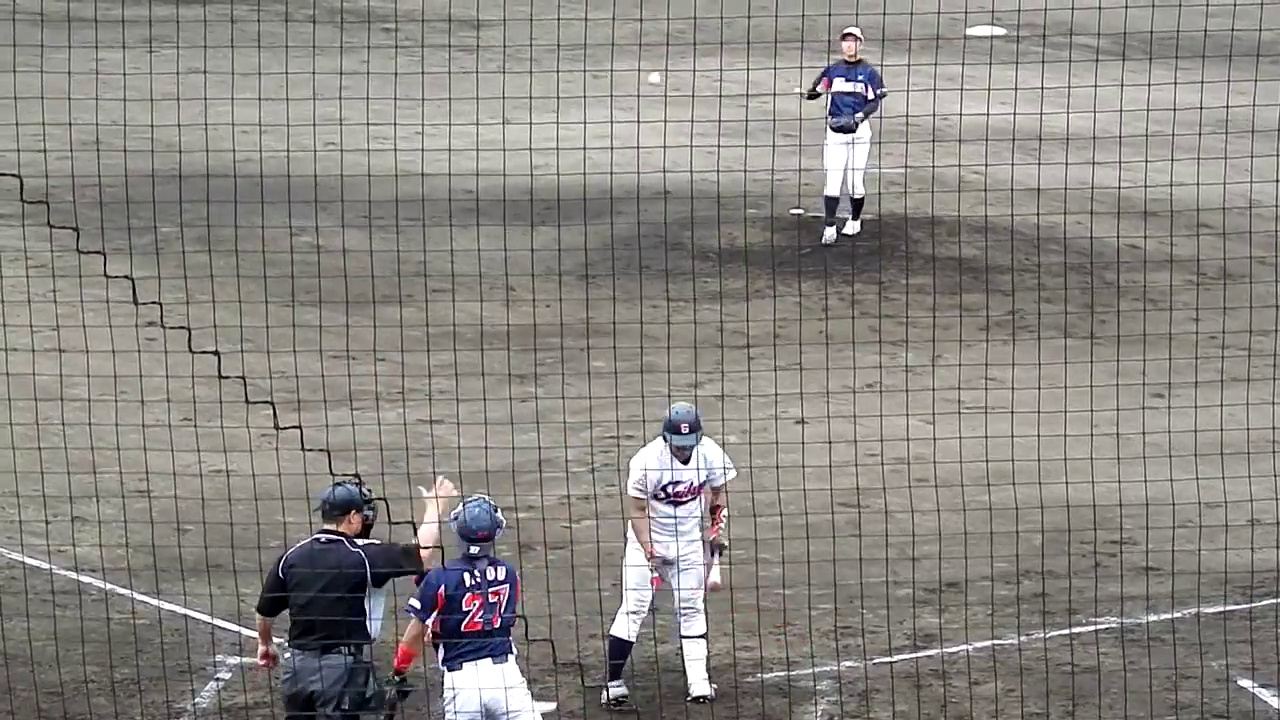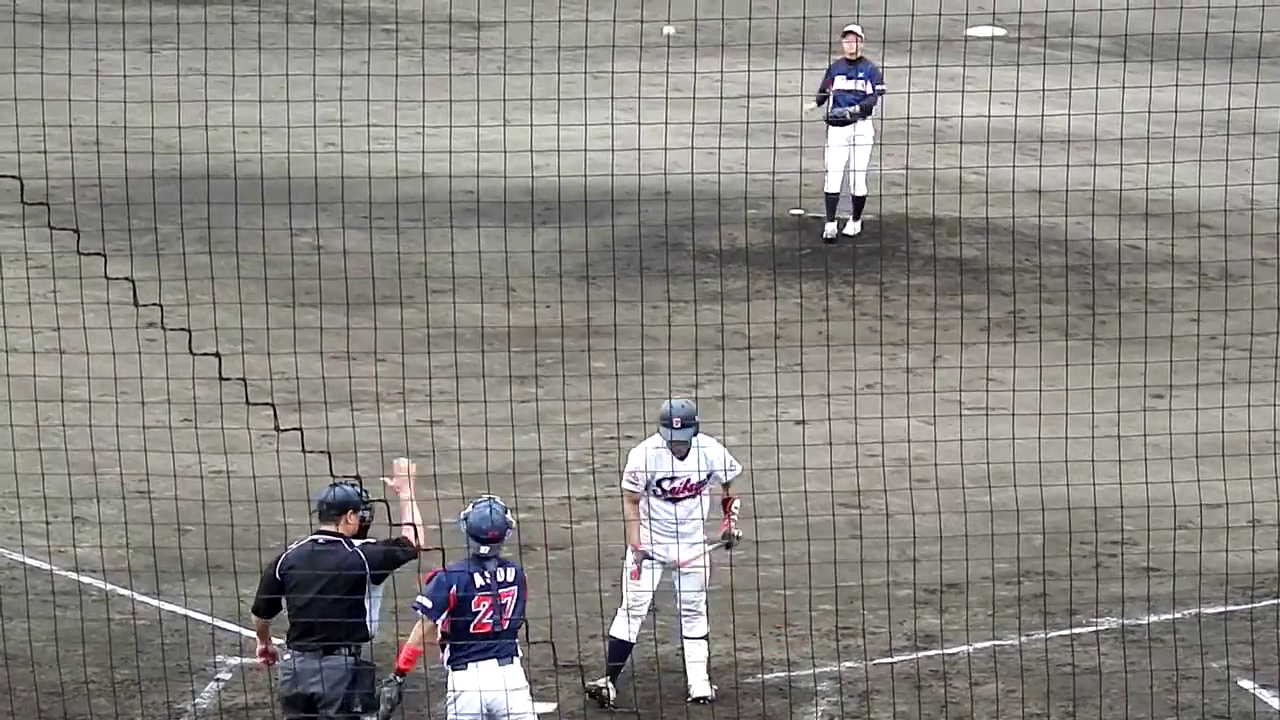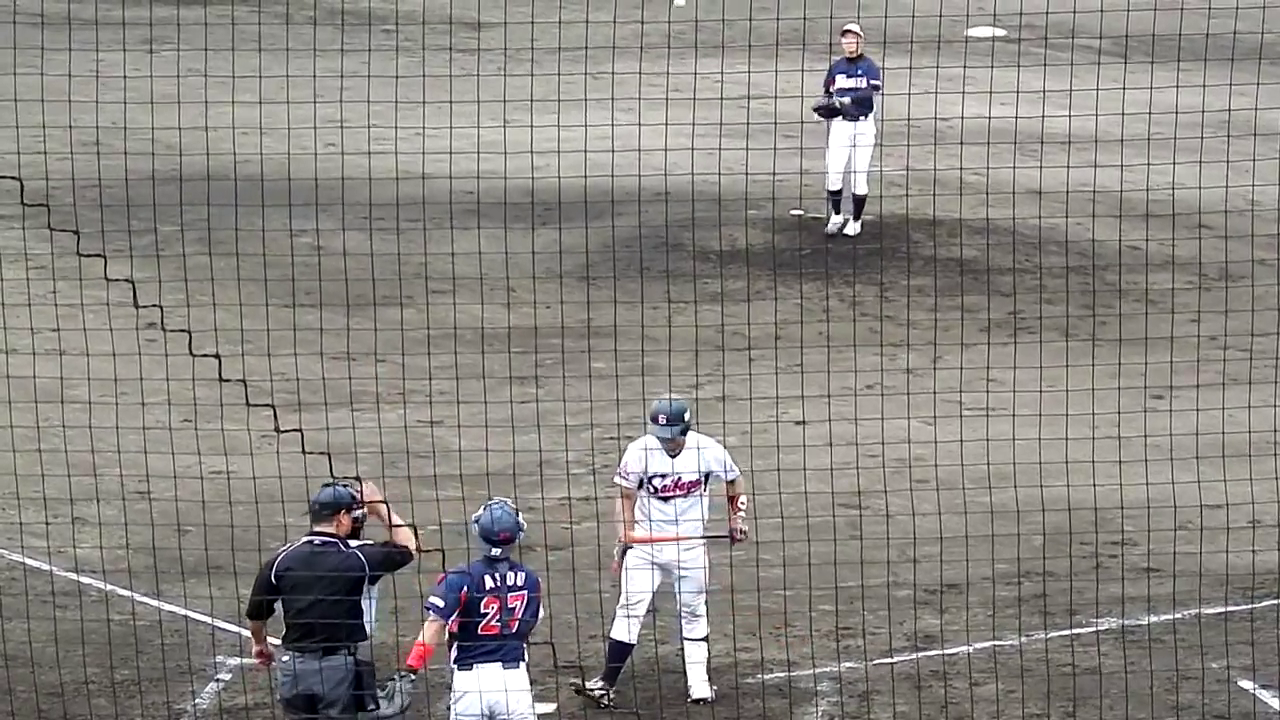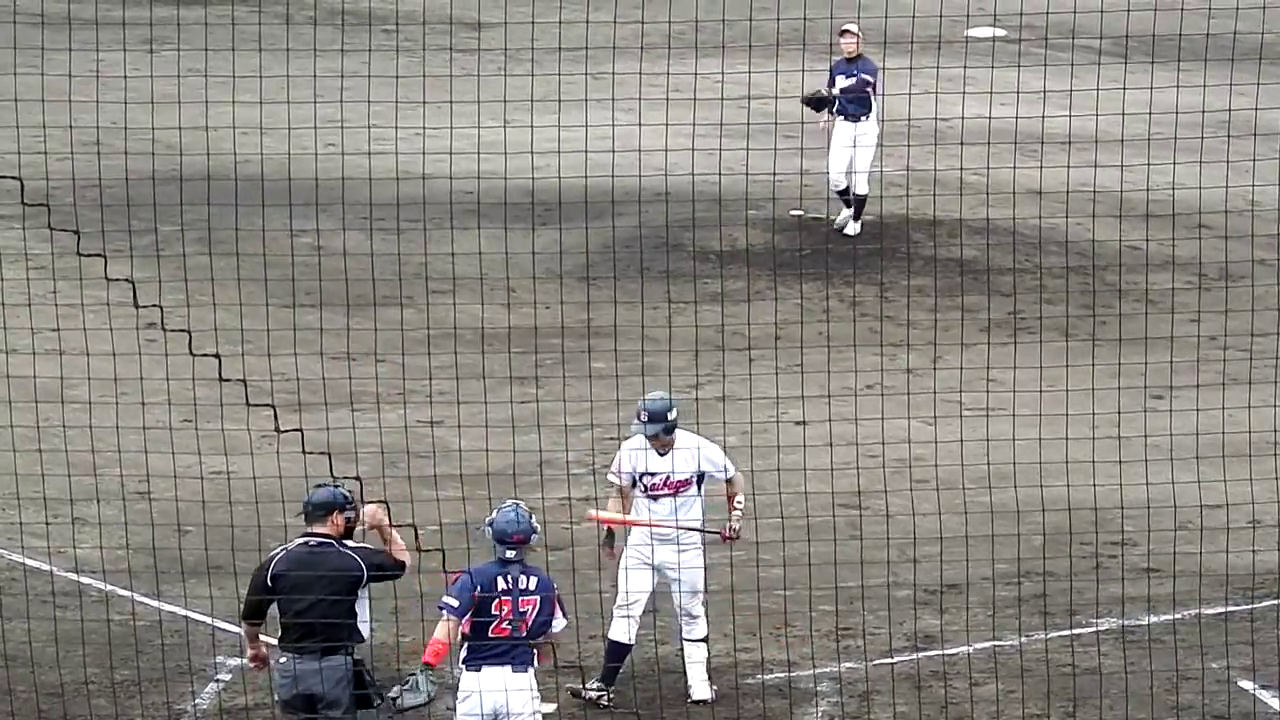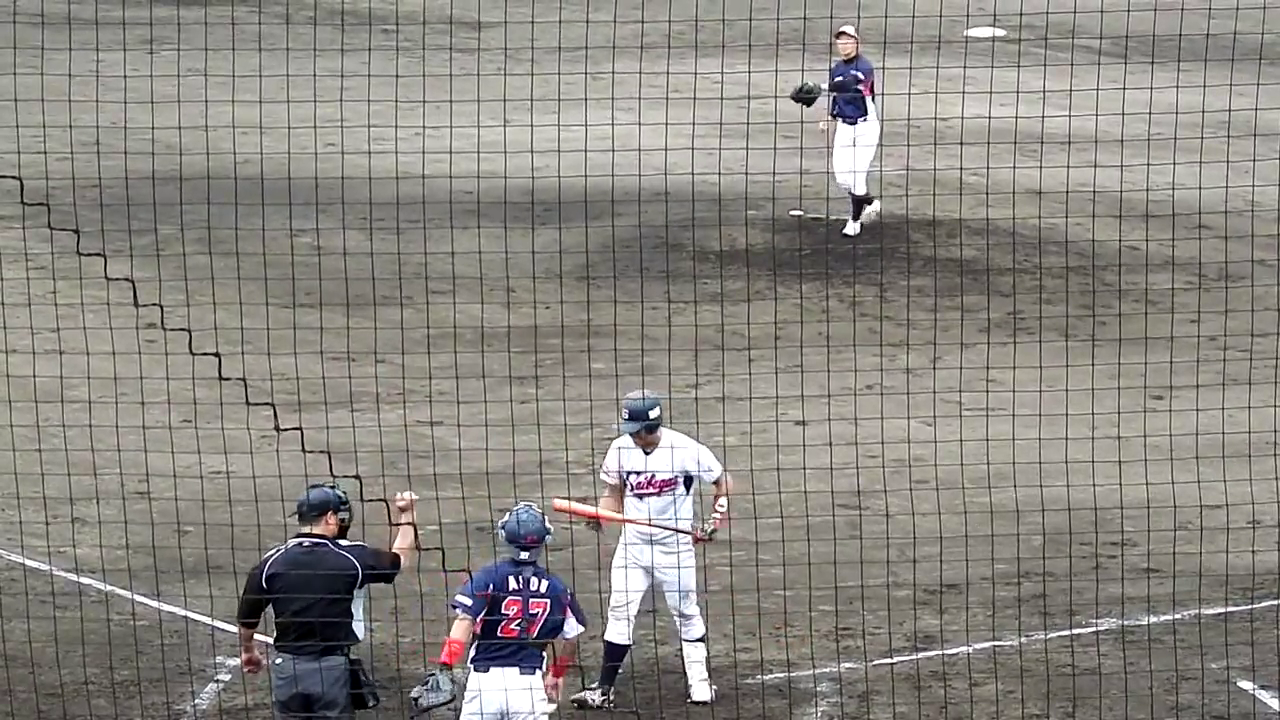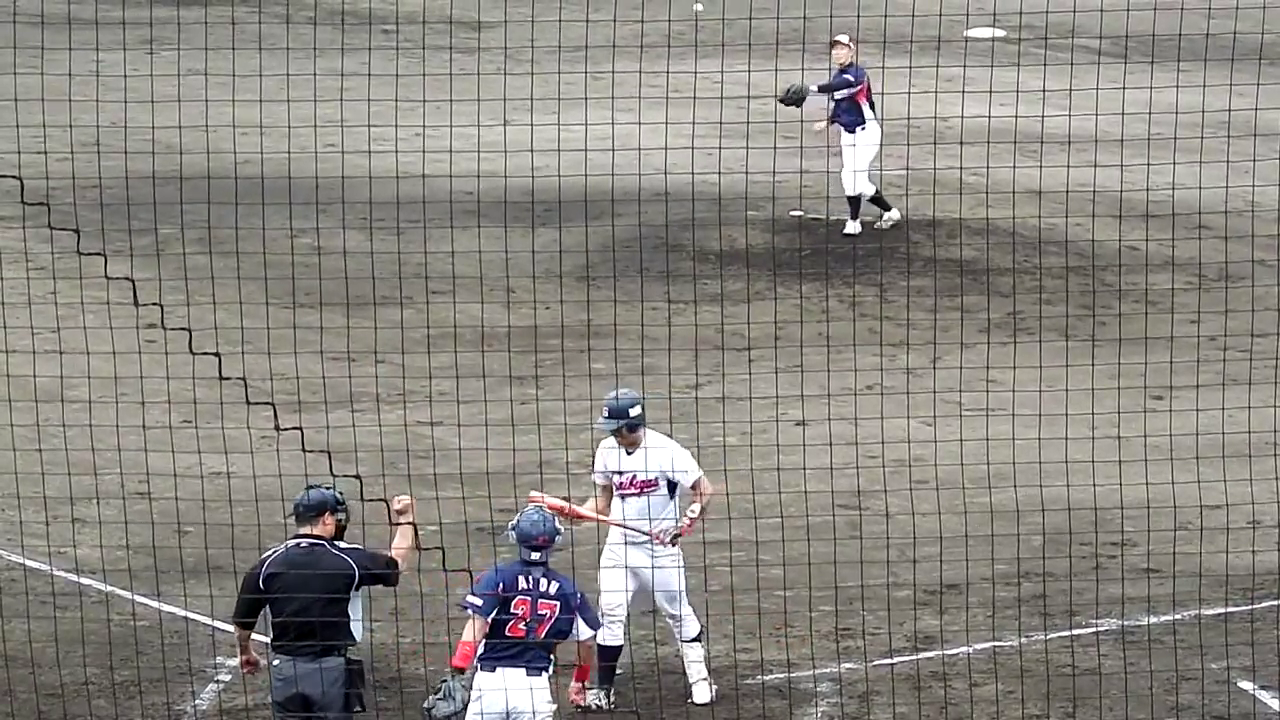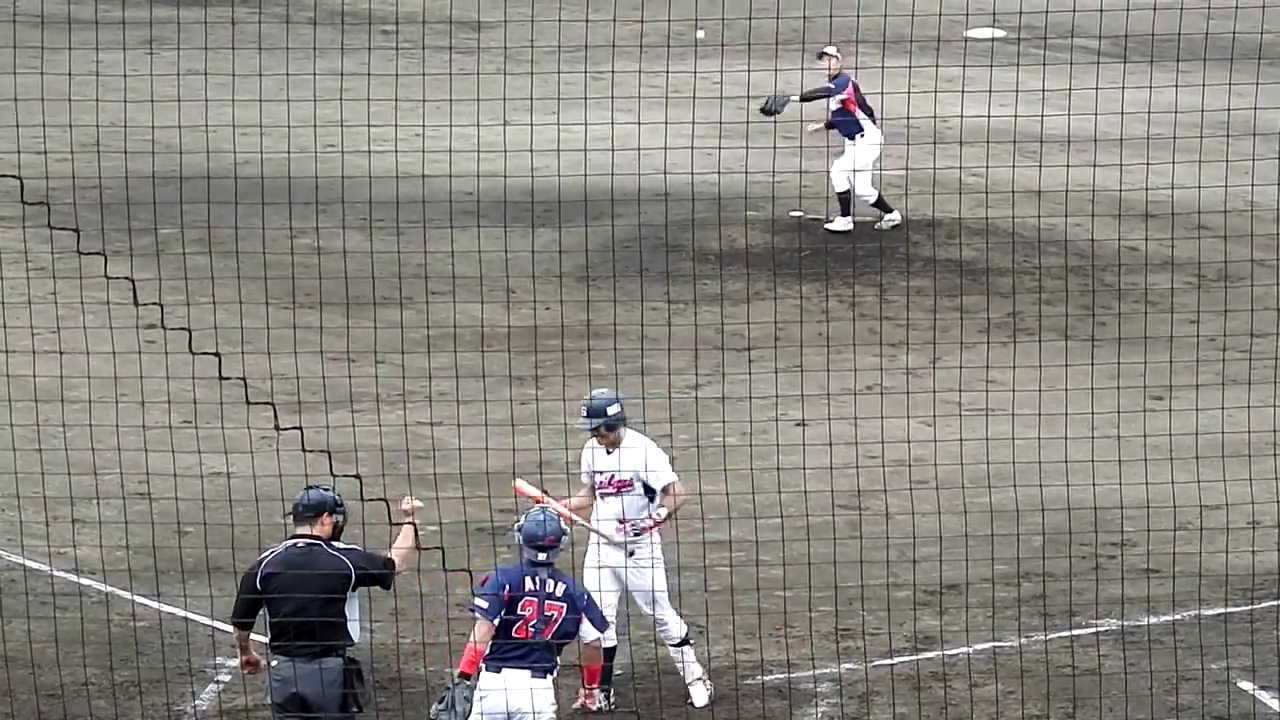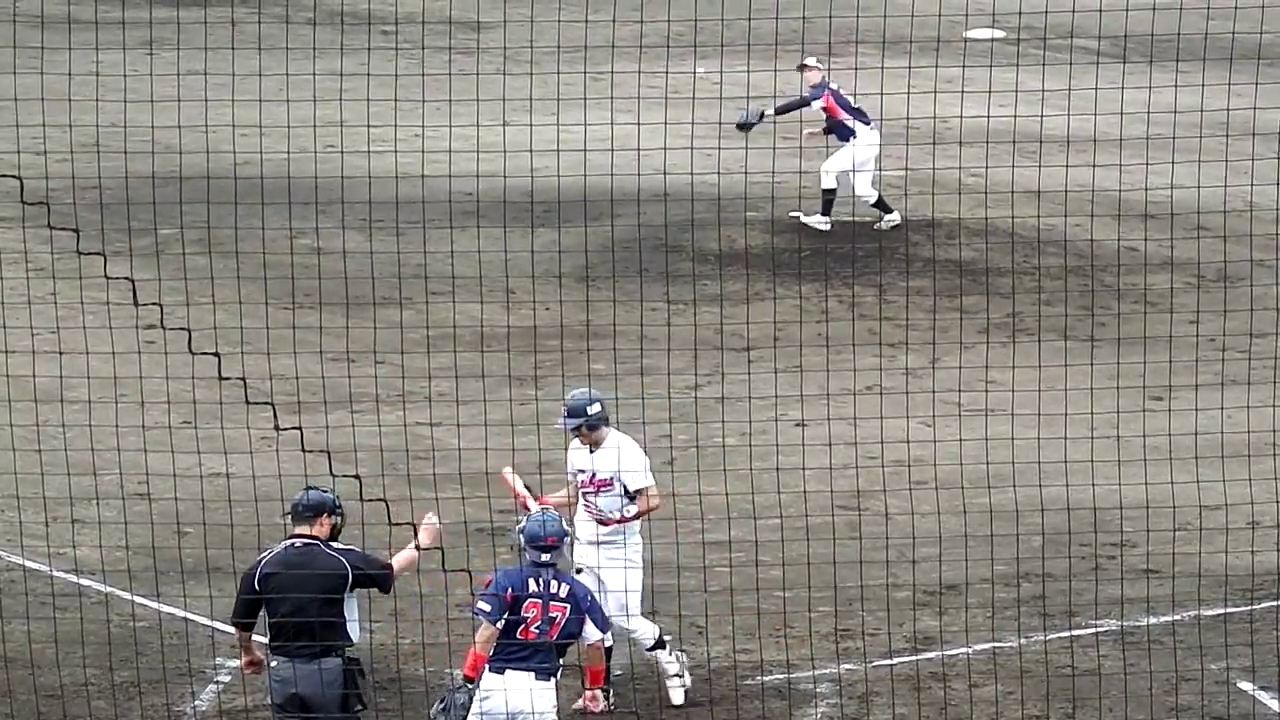
dt=0.1s
person 1, frame 1
left shoulder: (711, 453)
right shoulder: (647, 459)
left elbow: (718, 492)
right elbow: (638, 511)
left wrist: (716, 529)
right wrist: (650, 553)
left hip: (689, 541)
right hip: (647, 540)
left knee: (691, 607)
right knee: (634, 606)
left ankle: (698, 680)
right ankle: (614, 682)
person 1, frame 2
left shoulder: (712, 451)
right shoulder: (644, 454)
left elbow: (728, 487)
right elbow: (630, 504)
left wrist: (730, 521)
right wrist: (637, 549)
left hip: (691, 542)
right hip: (648, 539)
left knee: (693, 609)
right knee: (633, 607)
left ankle: (698, 682)
right ankle: (608, 681)
person 1, frame 3
left shoulder: (707, 450)
right shoulder: (638, 451)
left elbow: (735, 481)
right elbow: (626, 497)
left wrist: (739, 517)
right wrist: (623, 541)
left hip: (689, 545)
right hip: (645, 544)
left knee: (694, 611)
right knee: (629, 609)
left ankle: (699, 681)
right ankle: (606, 684)
person 1, frame 4
left shoulder: (701, 450)
right shoulder: (631, 450)
left elbow: (734, 481)
right elbow: (621, 496)
left wrist: (735, 517)
right wrist: (610, 530)
left hip: (685, 546)
right hip: (641, 544)
left knee: (691, 612)
right knee: (626, 610)
left ankle: (699, 681)
right ankle: (604, 685)
person 1, frame 5
left shoulder: (684, 450)
right shoulder: (619, 449)
left elbow: (723, 483)
right elbow: (615, 494)
left wrist: (714, 521)
left hip: (673, 547)
right hip: (632, 544)
left knee: (685, 612)
right knee: (620, 611)
left ankle: (699, 679)
right ankle: (604, 689)
person 1, frame 6
left shoulder: (668, 451)
right shoulder: (606, 450)
left elbow: (703, 490)
left wrist: (684, 525)
right wrist: (580, 511)
left hip: (660, 548)
right hip: (618, 546)
left knee: (678, 612)
right knee: (611, 615)
left ankle: (699, 679)
right ankle: (603, 690)
person 1, frame 7
left shoulder: (644, 451)
right shoulder: (591, 450)
left elbow: (675, 497)
left wrist: (644, 524)
right wrist: (560, 506)
left hip: (640, 548)
right hip: (600, 548)
left knee: (659, 613)
right knee: (601, 617)
left ankle: (694, 674)
right ankle: (605, 691)
person 1, frame 8
left shoulder: (625, 451)
right shoulder: (576, 450)
left elbow: (651, 501)
left wrist: (614, 518)
right wrist: (542, 502)
left hip: (619, 549)
right hip: (585, 547)
left knee: (625, 617)
left ankle: (672, 665)
right ankle: (601, 690)
person 2, frame 1
left shoulder: (292, 557)
right shoulder: (366, 556)
left elbow: (266, 611)
right elbow: (422, 554)
left wrist: (265, 644)
right wrist: (433, 505)
left hip: (298, 665)
right hip: (341, 667)
person 2, frame 2
left shoulder: (288, 557)
right shoulder: (362, 557)
left elbow: (262, 612)
right elbow: (414, 543)
left wrist: (264, 642)
right wrist: (406, 492)
left hip: (295, 664)
right hip: (339, 668)
person 2, frame 3
left shoulder: (282, 559)
right shoulder: (357, 557)
left elbow: (256, 614)
right elbow: (408, 547)
left wrist: (260, 643)
right wrist: (380, 506)
left hip: (294, 667)
right hip: (337, 668)
person 2, frame 4
left shoulder: (277, 560)
right shoulder: (355, 559)
left elbow: (250, 618)
right elbow: (402, 561)
left wrist: (254, 647)
right wrist: (384, 526)
left hip: (291, 668)
right hip: (336, 668)
person 2, frame 5
left shoulder: (271, 563)
right shoulder: (350, 558)
left elbow: (246, 620)
right elbow: (399, 558)
left wrist: (248, 651)
right wrist: (406, 515)
left hip: (287, 669)
right hip: (333, 669)
person 2, frame 6
left shoulder: (268, 563)
right shoulder: (348, 560)
left elbow: (243, 621)
right elbow: (396, 563)
left wrist: (245, 652)
right wrist: (405, 518)
left hip: (285, 670)
right hip: (331, 670)
person 2, frame 7
left shoulder: (266, 564)
right shoulder: (344, 561)
left elbow: (241, 623)
right elbow: (393, 564)
left wrist: (245, 653)
right wrist: (409, 521)
left hip: (283, 672)
right hip: (329, 672)
person 2, frame 8
left shoulder: (264, 565)
right shoulder: (343, 560)
left elbow: (242, 623)
right elbow: (392, 569)
left wrist: (248, 652)
right wrist: (421, 541)
left hip: (284, 673)
right hip: (330, 671)
person 3, frame 1
left shoulder: (441, 577)
right shoulder: (509, 574)
left elbow: (416, 633)
left wrist: (398, 675)
left hip: (461, 681)
right hip: (505, 674)
person 3, frame 2
left shoulder: (448, 578)
right shoulder: (517, 575)
left elbow: (425, 631)
left wrist: (398, 676)
left hip: (464, 680)
right hip: (509, 676)
person 3, frame 3
left shoulder: (461, 579)
right shoulder: (529, 579)
left elbow: (434, 628)
left wrist: (409, 672)
left hip: (469, 679)
right hip: (514, 678)
person 3, frame 4
left shoulder: (475, 578)
right shoulder: (544, 583)
left elbow: (448, 626)
right elbow: (548, 637)
left wrist: (426, 669)
left hip: (477, 681)
right hip: (521, 681)
person 3, frame 5
left shoulder: (486, 578)
right shoulder: (557, 588)
left elbow: (463, 625)
right elbow: (570, 640)
left wrist: (445, 669)
right wrist: (556, 675)
left hip: (484, 681)
right hip: (527, 684)
person 3, frame 6
left shoulder: (498, 577)
right shoulder: (567, 589)
left elbow: (477, 626)
right elbow: (586, 643)
left wrist: (458, 672)
right wrist: (580, 680)
left hip: (491, 681)
right hip: (536, 685)
person 3, frame 7
left shoulder: (503, 578)
right shoulder: (574, 591)
left elbow: (483, 631)
right elbow: (592, 644)
left wrist: (463, 677)
right wrist: (591, 685)
left hip: (495, 682)
right hip: (539, 688)
person 3, frame 8
left shoulder: (506, 581)
right shoulder: (578, 592)
left elbow: (487, 634)
right elbow: (595, 645)
left wrist: (468, 680)
right wrist: (594, 686)
left hip: (498, 682)
right hip: (541, 689)
person 4, frame 1
left shoulder: (869, 72)
right shoulder: (832, 69)
left elbow: (875, 103)
right elbow: (817, 91)
left wrist: (859, 116)
right wrist: (807, 94)
left hip: (859, 131)
right hip: (835, 130)
left knee: (856, 180)
right knee: (833, 179)
left ankle: (855, 221)
right ankle: (830, 228)
person 4, frame 2
left shoulder: (870, 69)
right shoulder: (834, 68)
left elbow: (873, 99)
right elbow: (824, 93)
left wrist: (854, 109)
right wrist: (816, 105)
left hip: (862, 128)
right hip: (837, 128)
left knee: (858, 178)
right knee: (833, 176)
left ankle: (855, 221)
right ankle: (830, 223)
person 4, frame 3
left shoulder: (870, 67)
right shoulder: (836, 66)
left elbow: (871, 91)
right elbow: (829, 92)
left wrist: (848, 99)
left hip: (864, 127)
right hip: (839, 125)
left knee: (859, 177)
right knee: (833, 174)
left ankle: (855, 220)
right ankle: (836, 215)
person 4, frame 4
left shoulder: (868, 66)
right shoulder: (836, 67)
left elbow: (861, 86)
left wrist: (837, 92)
right wrist: (830, 115)
left hip: (866, 127)
right hip: (842, 125)
left knee: (860, 177)
right knee: (835, 174)
left ankle: (856, 221)
right ankle: (848, 208)
person 4, frame 5
left shoulder: (864, 66)
right shoulder: (837, 67)
left elbow: (854, 81)
left wrist: (823, 86)
right wrist: (831, 117)
left hip: (866, 127)
right hip: (844, 128)
left knee: (856, 174)
right knee: (841, 176)
left ankle: (854, 221)
right ankle: (869, 203)
person 4, frame 6
left shoulder: (857, 73)
right shoulder: (837, 76)
left elbow: (845, 85)
left wrist: (813, 89)
right wrist: (828, 122)
left hip: (866, 133)
right hip: (848, 134)
left knee: (850, 175)
right knee: (858, 181)
left ankle: (854, 221)
right ankle: (890, 212)
person 4, frame 7
left shoulder: (844, 80)
right shoulder: (837, 84)
left elbow: (825, 92)
left wrist: (796, 98)
right wrist: (823, 125)
left hip: (867, 141)
right hip: (853, 141)
left knee: (838, 169)
right knee: (860, 189)
left ankle: (845, 218)
right ankle: (891, 215)
person 4, frame 8
left shoulder: (824, 90)
right shoulder: (825, 92)
left elbow: (800, 103)
left wrist: (771, 112)
right wrist: (822, 131)
left hip: (865, 139)
right hip: (861, 139)
left knee: (828, 169)
right knee: (862, 189)
left ankle: (824, 217)
right ankle: (891, 215)
